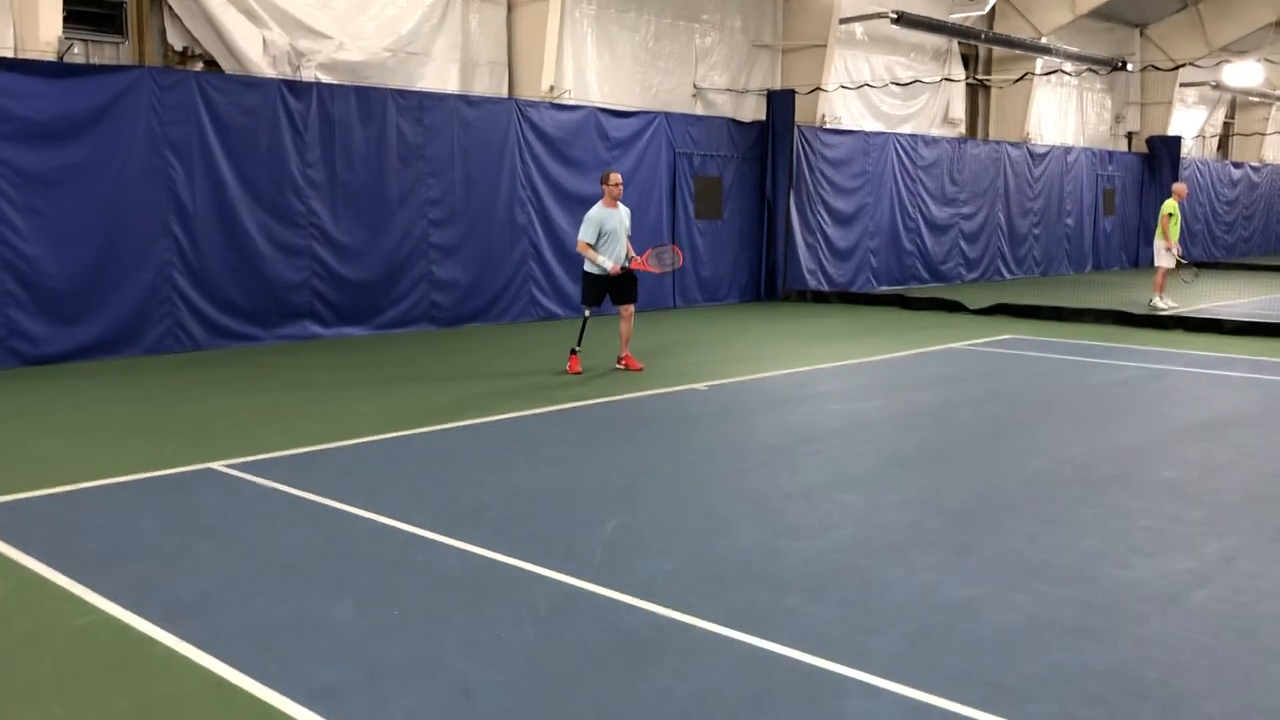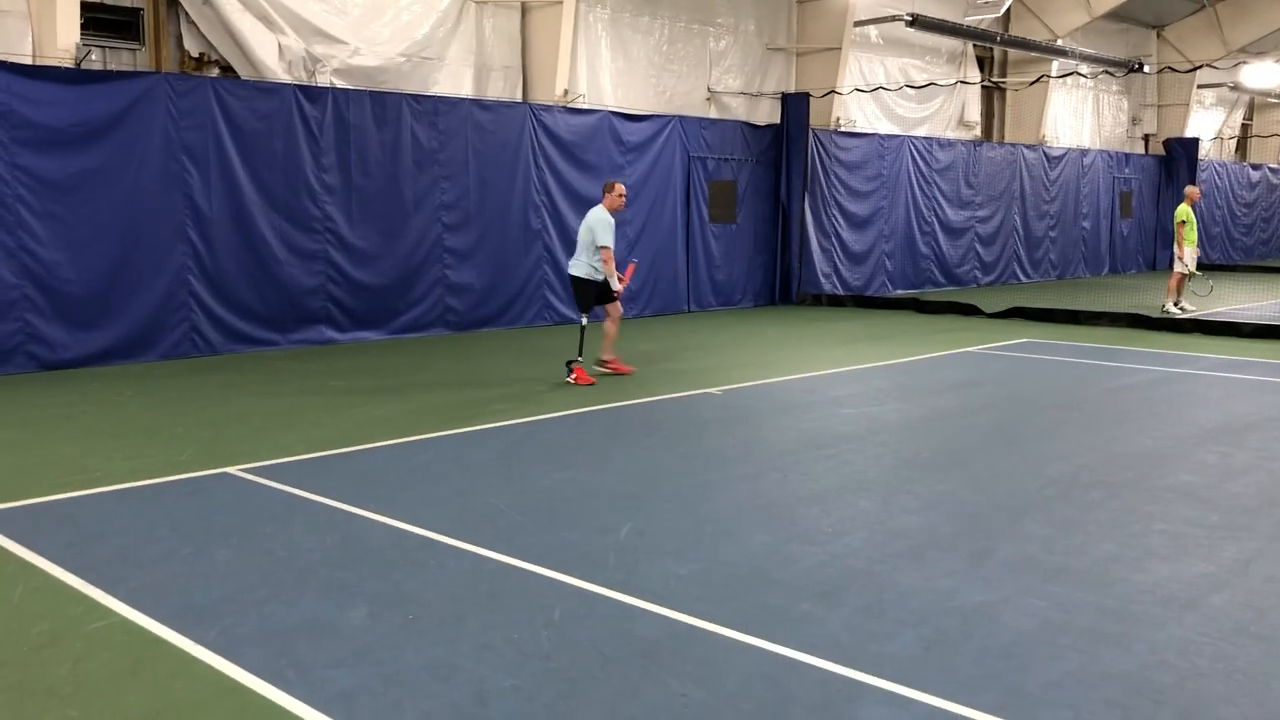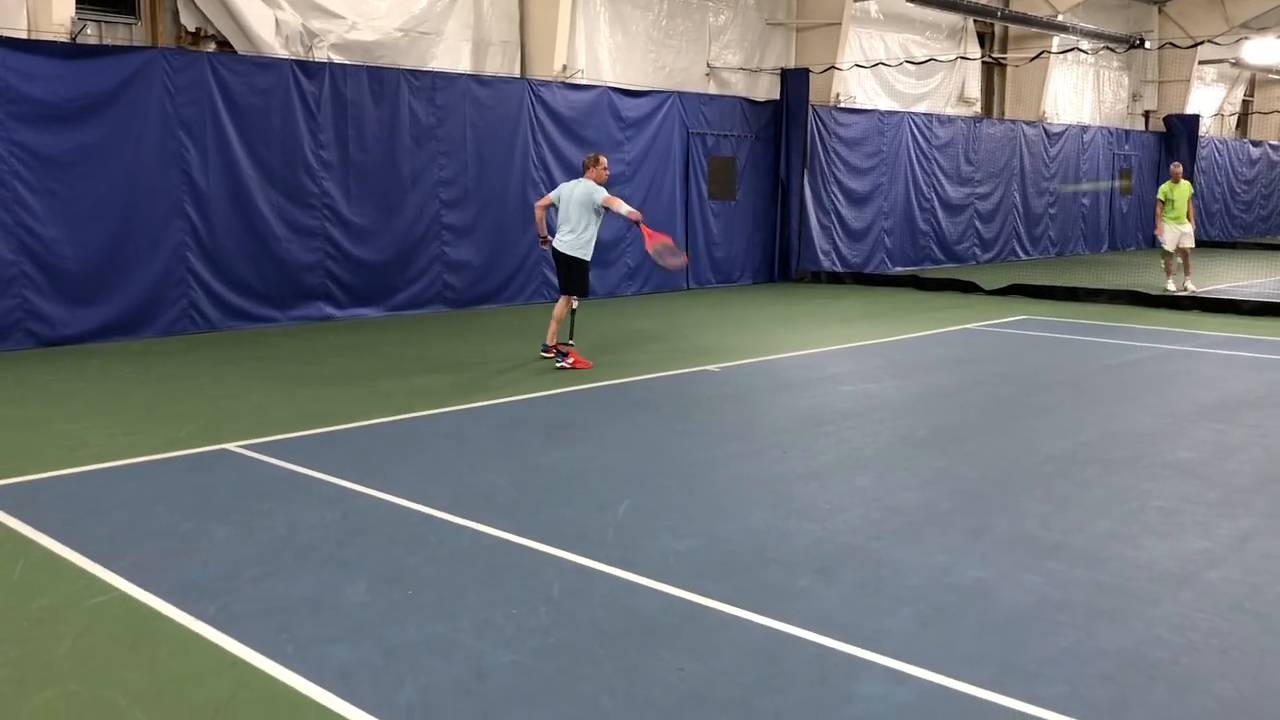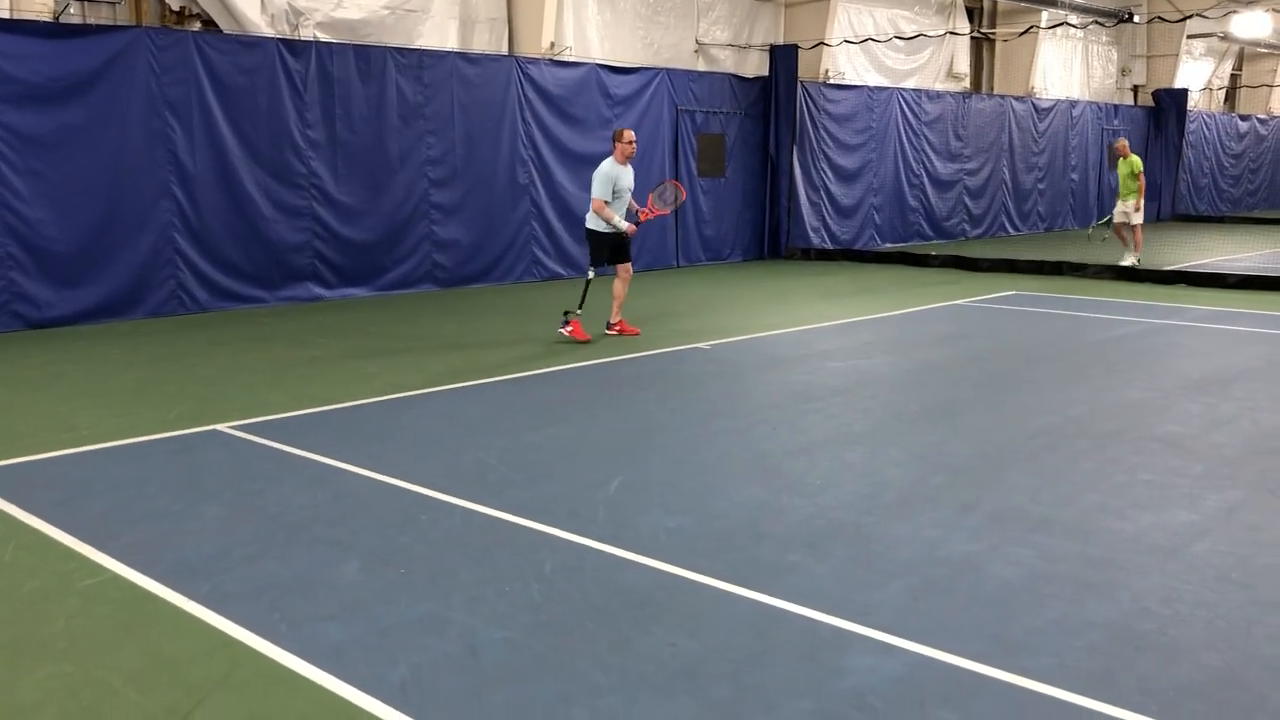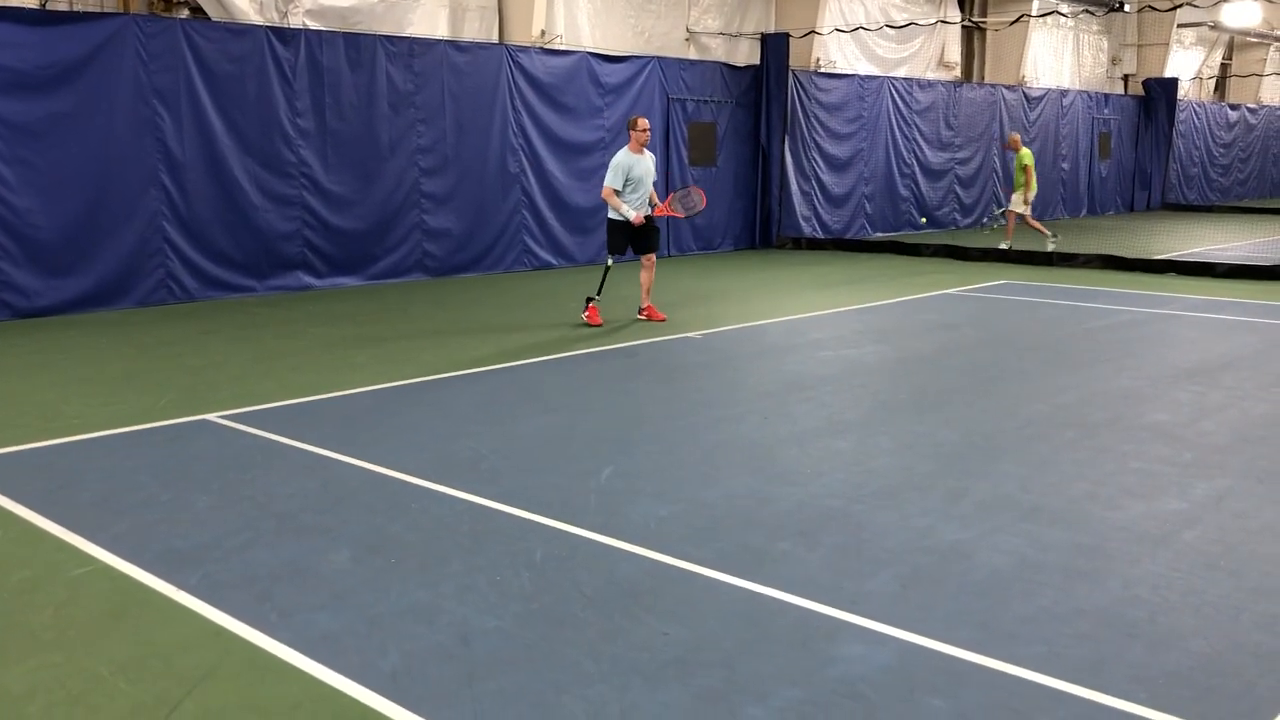
dt=1s
person 1, frame 1
left shoulder: (625, 211)
right shoulder: (595, 215)
right elbow: (582, 247)
left wrist: (632, 256)
right wrist: (607, 264)
left hip: (621, 272)
right hip: (596, 273)
left knee: (628, 311)
right knee: (587, 314)
left ankle: (624, 357)
right ankle: (574, 356)
person 1, frame 2
left shoulder: (605, 216)
right shoulder: (601, 219)
right elbow: (607, 256)
left wrist: (614, 273)
right wrist: (614, 284)
left hip: (599, 275)
right hip: (583, 275)
left knee: (616, 312)
right knee: (585, 320)
left ankle: (606, 359)
right ankle: (575, 368)
person 1, frame 3
left shoulder: (566, 187)
right shoulder: (593, 191)
left elbow: (539, 205)
right elbow: (611, 202)
left wrist: (543, 235)
right wrist: (629, 211)
left hip: (560, 248)
right hip: (575, 254)
left knee: (565, 298)
right knee: (571, 299)
left ankle: (550, 345)
right ankle: (564, 355)
person 1, frame 4
left shoulder: (628, 168)
right shoulder: (607, 171)
right elbow: (597, 207)
left wrist: (636, 209)
right wrist: (624, 224)
left hip: (617, 231)
right hip: (599, 230)
left knee: (625, 273)
right knee: (592, 275)
left ankle: (615, 322)
right ankle: (570, 322)
person 1, frame 5
left shoulder: (650, 157)
right shoulder: (621, 160)
right elbow: (607, 194)
left wrist: (656, 202)
right wrist: (631, 214)
left hip: (643, 218)
right hip: (620, 220)
left knee: (649, 260)
left ankle: (645, 307)
right ankle: (591, 307)
